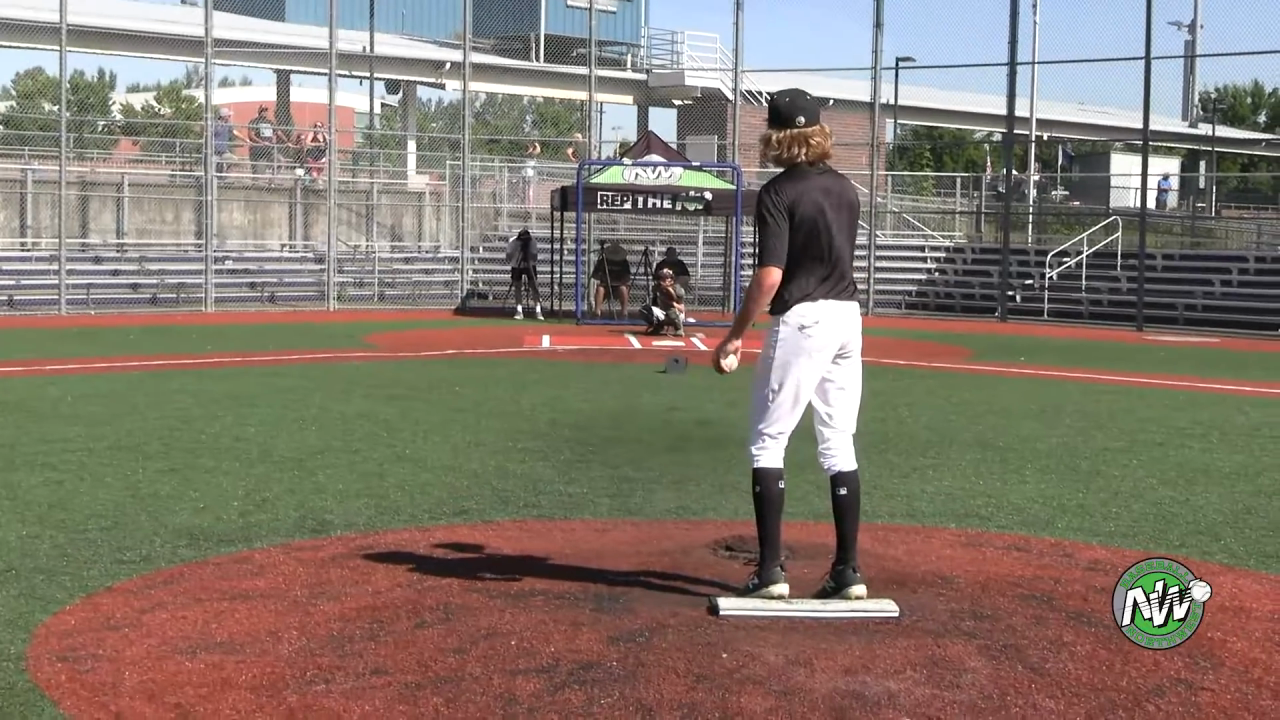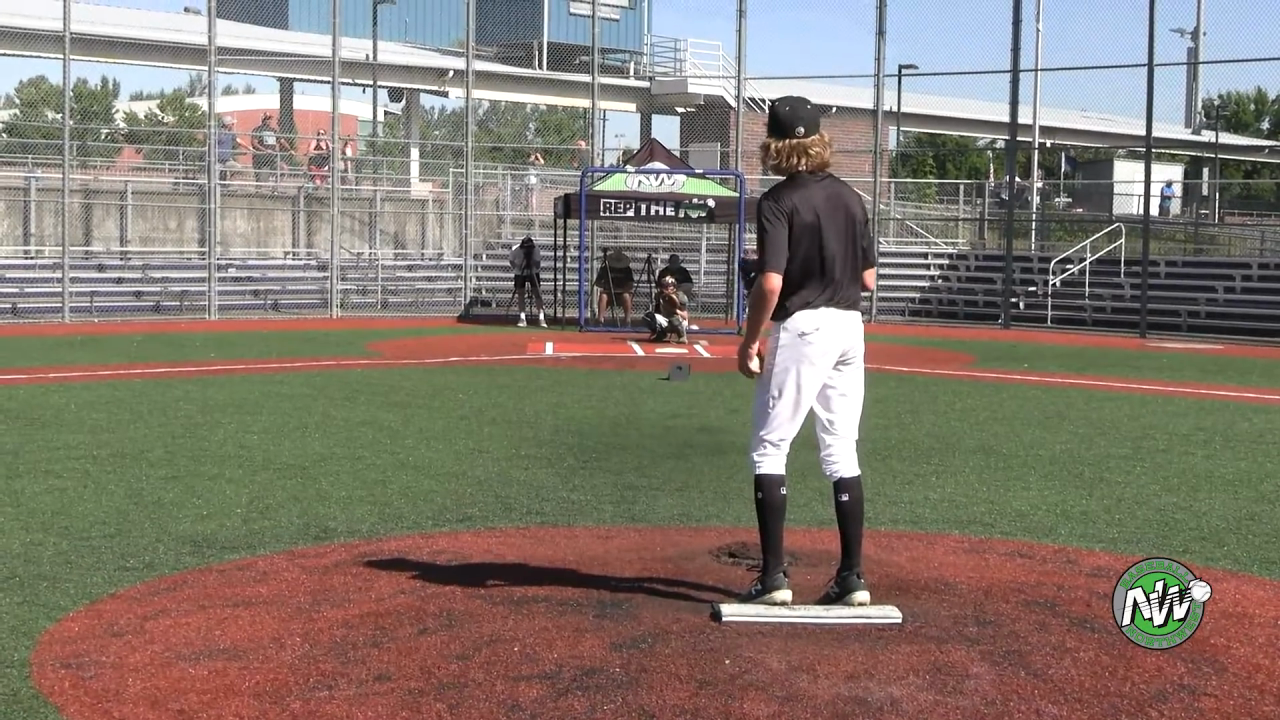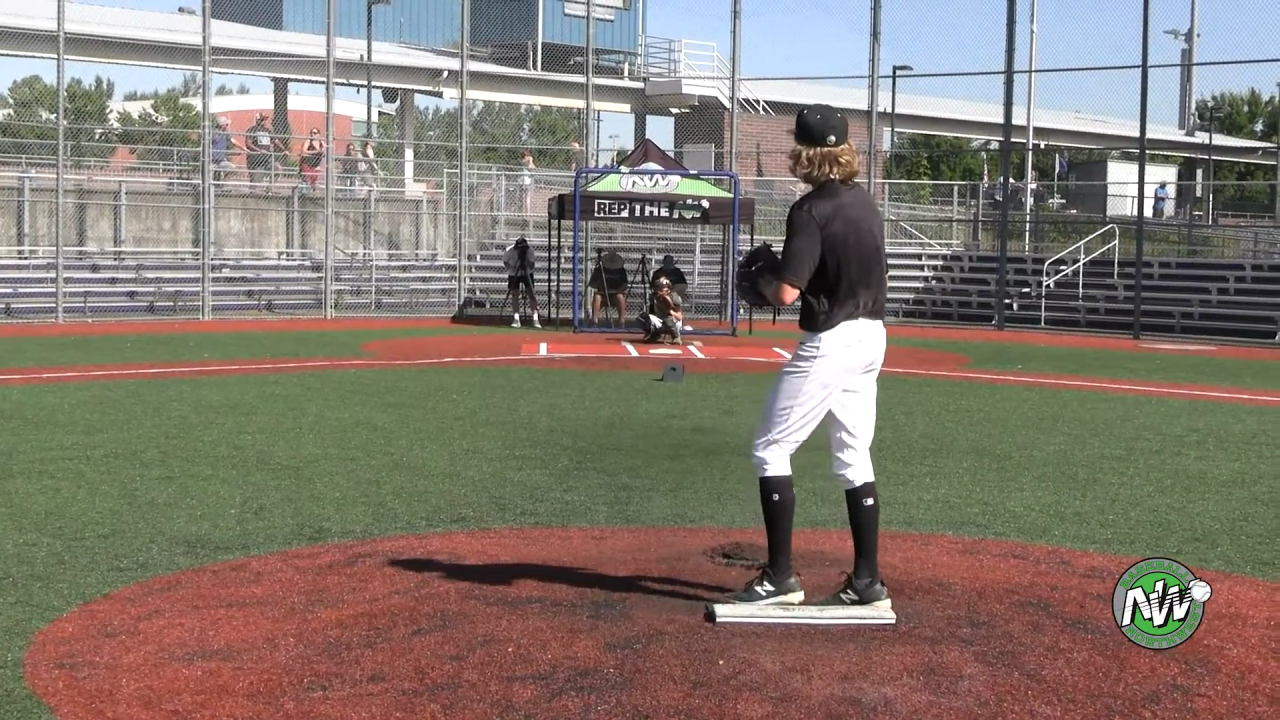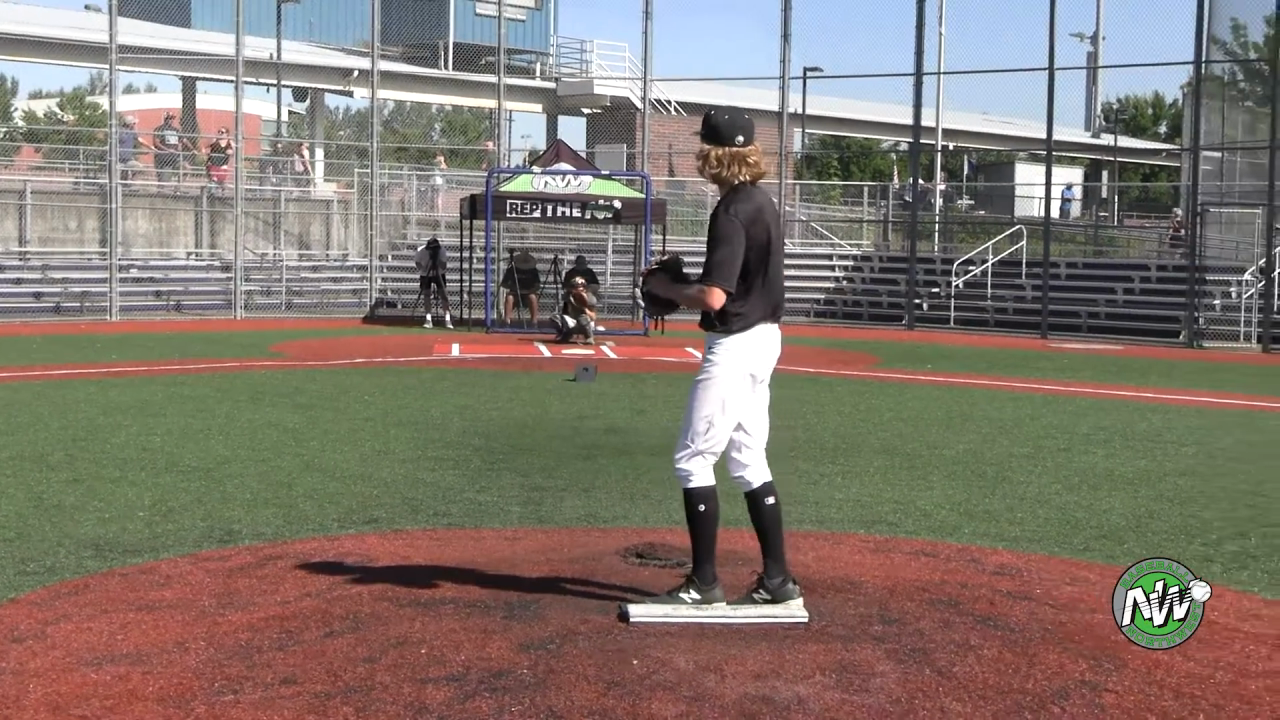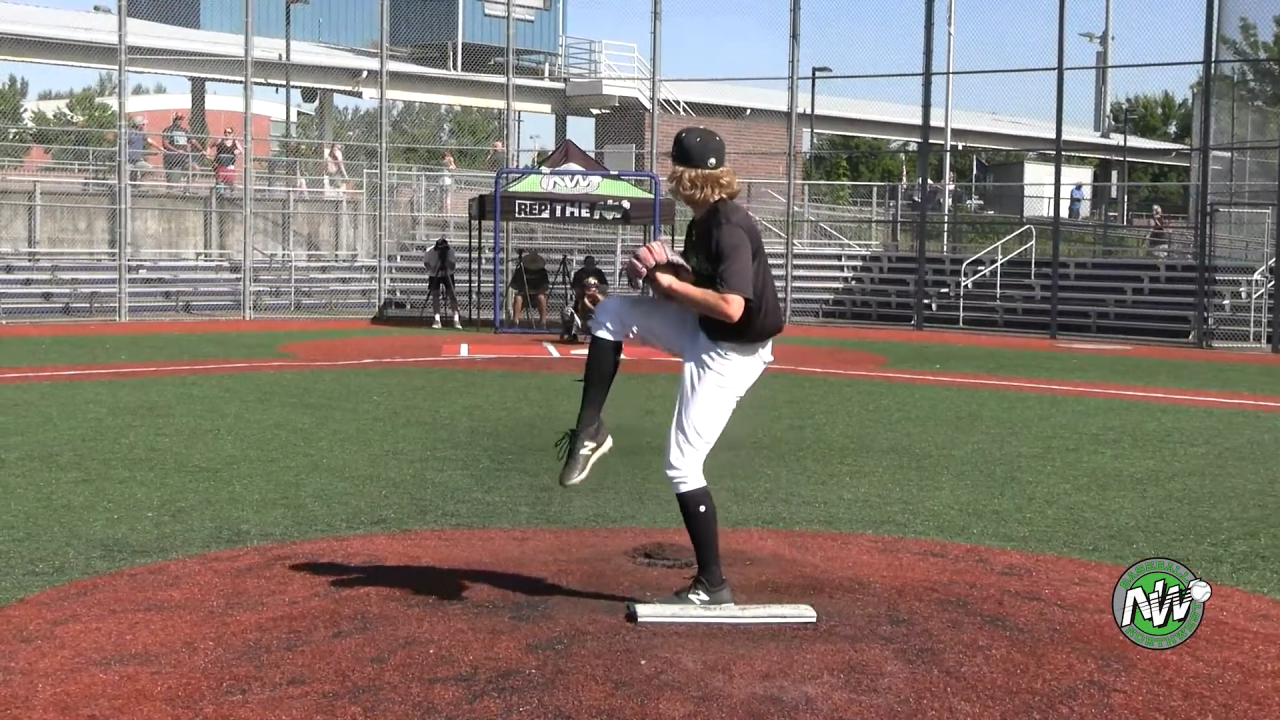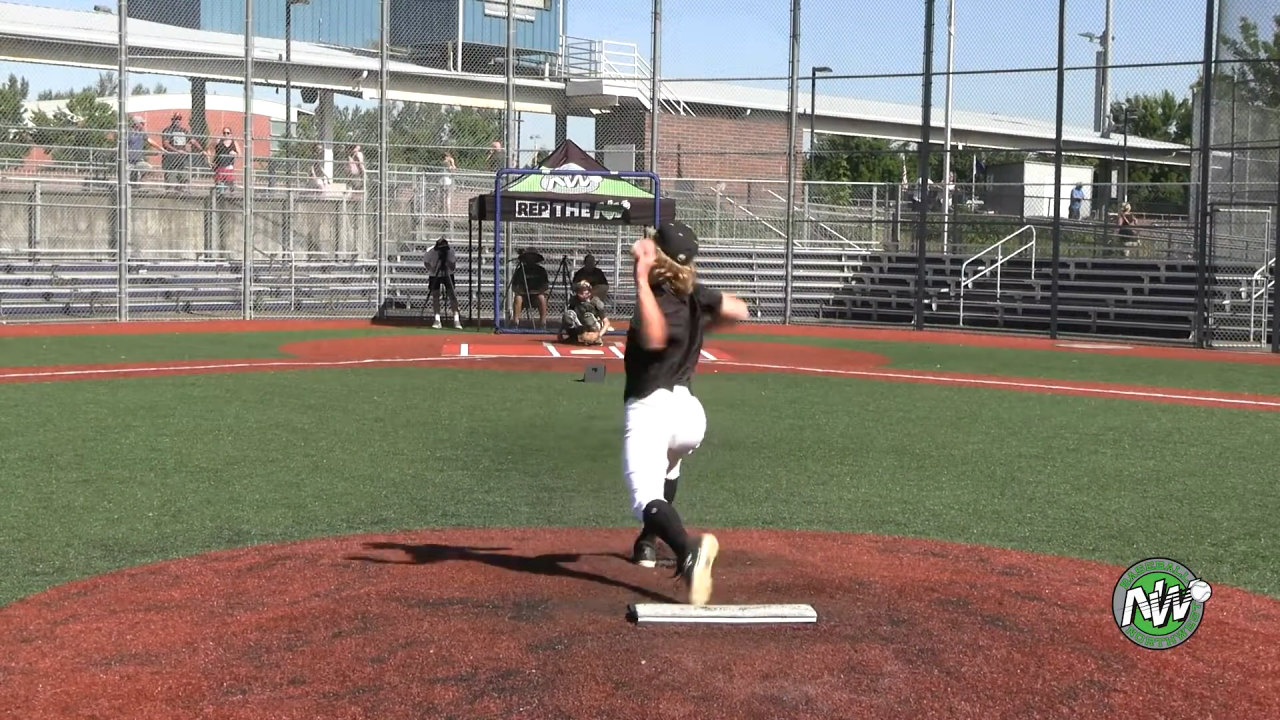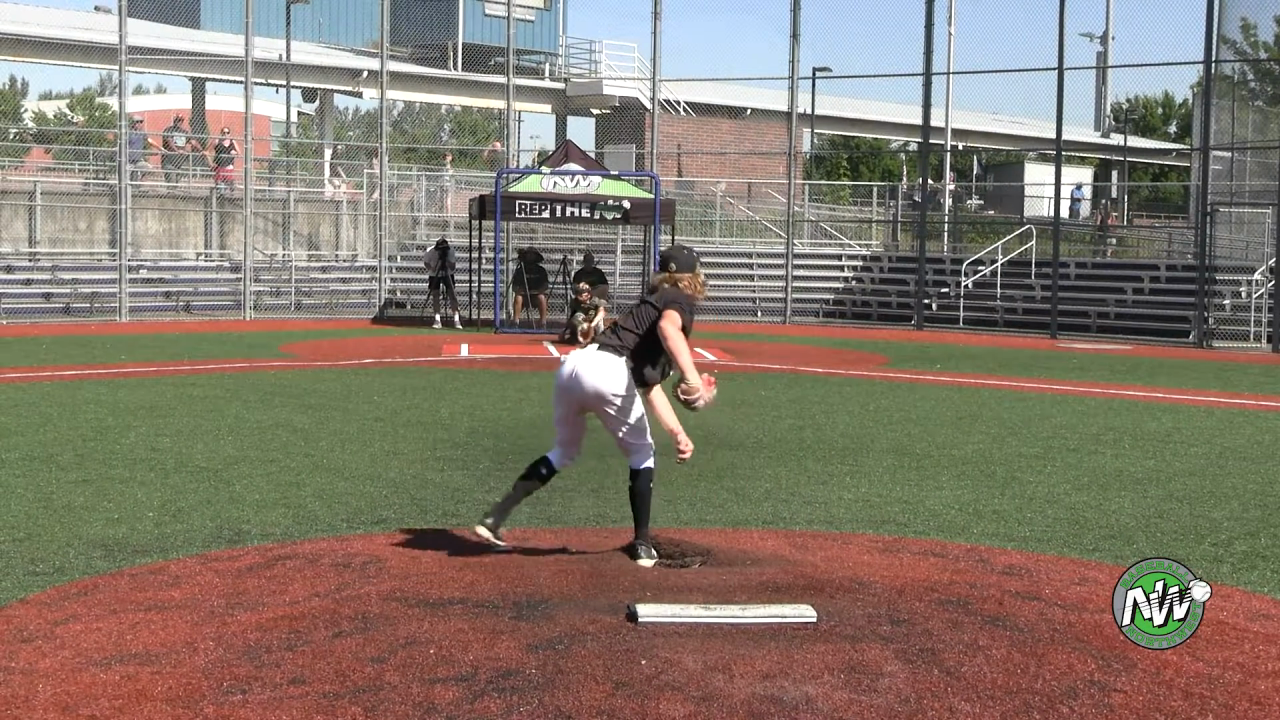
dt=0.7s
person 1, frame 1
left shoulder: (777, 193)
right shoulder: (846, 189)
left elbow: (769, 275)
left wrist: (735, 335)
left hip: (801, 322)
right hip: (847, 318)
left knee: (768, 443)
right knee: (839, 445)
left ankle: (770, 571)
right ankle: (847, 571)
person 1, frame 2
left shoulder: (777, 201)
right shoulder: (848, 196)
left elbow: (771, 283)
right elbow: (869, 279)
left wrist: (749, 339)
left hip: (801, 329)
right hip: (849, 327)
left knee: (768, 450)
right knee: (841, 453)
left ankle: (773, 577)
right ankle: (852, 577)
person 1, frame 3
left shoulder: (811, 210)
right shoulder: (867, 203)
left elbow: (786, 293)
left wrist: (762, 278)
left hip: (829, 342)
right hip: (870, 335)
left knee: (772, 450)
right knee: (854, 459)
left ankle: (780, 575)
right ankle: (867, 582)
person 1, frame 4
left shoulder: (732, 211)
right shoulder: (761, 203)
left elbow: (713, 297)
left wrist: (667, 290)
right wrist: (683, 285)
left hip: (735, 346)
right hip: (758, 339)
left knee: (693, 459)
right knee: (749, 464)
left ankle: (705, 583)
right ankle: (777, 579)
person 1, frame 5
left shoulder: (730, 227)
right shoulder: (703, 220)
left elbow: (731, 307)
right elbow: (696, 292)
left wrist: (671, 284)
right wrist: (660, 276)
left hip: (731, 354)
right hip: (704, 334)
left knee: (683, 465)
right knee: (611, 314)
left ankle: (712, 585)
right ankle: (589, 431)
person 1, frame 6
left shoulder: (668, 296)
right shoulder: (693, 294)
left elbow: (653, 341)
right elbow: (738, 309)
left wrist: (640, 275)
left hip: (649, 409)
right hip: (686, 408)
left knee: (647, 498)
right knee: (665, 463)
left ankle: (692, 554)
right ankle: (648, 542)
person 1, frame 7
right shoulder: (681, 303)
left elbow: (651, 389)
right elbow: (667, 326)
left wrist: (678, 433)
right wrist: (691, 374)
left hip: (573, 365)
right hip: (611, 373)
left knee: (563, 452)
right knee: (641, 454)
left ankle: (495, 518)
right ankle: (643, 543)
